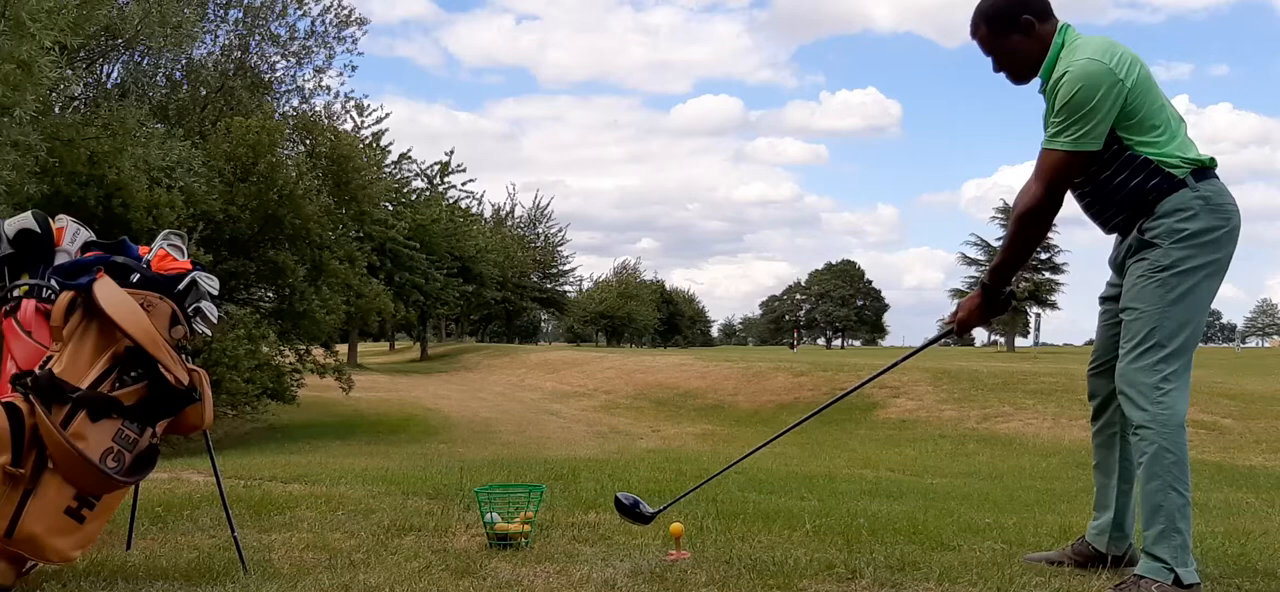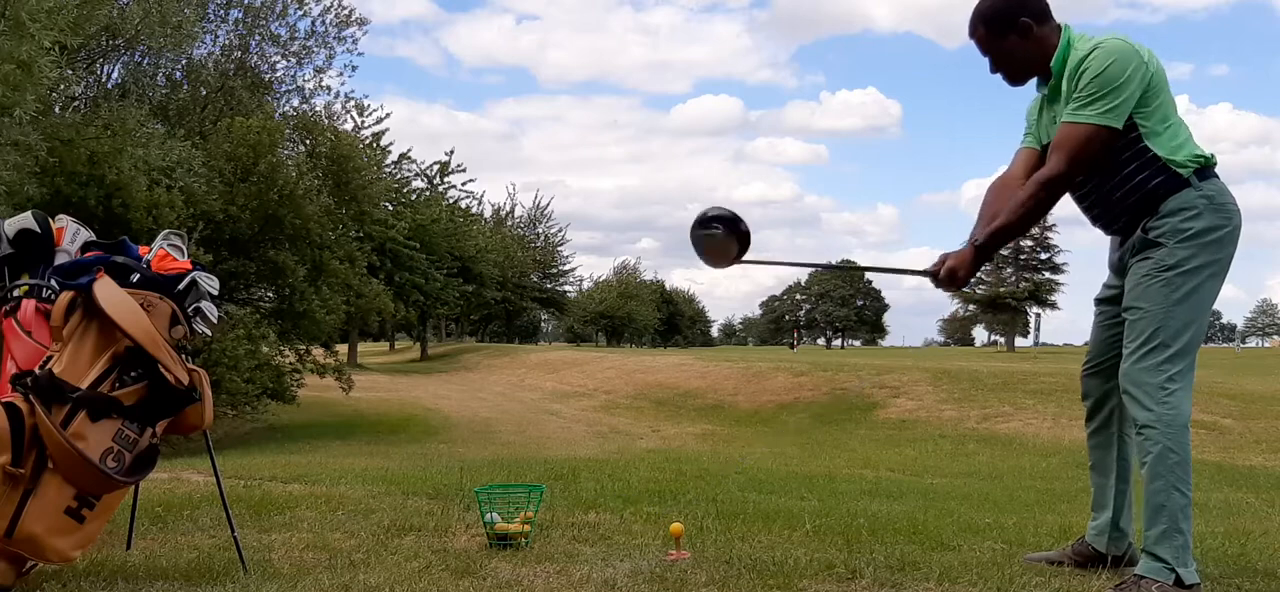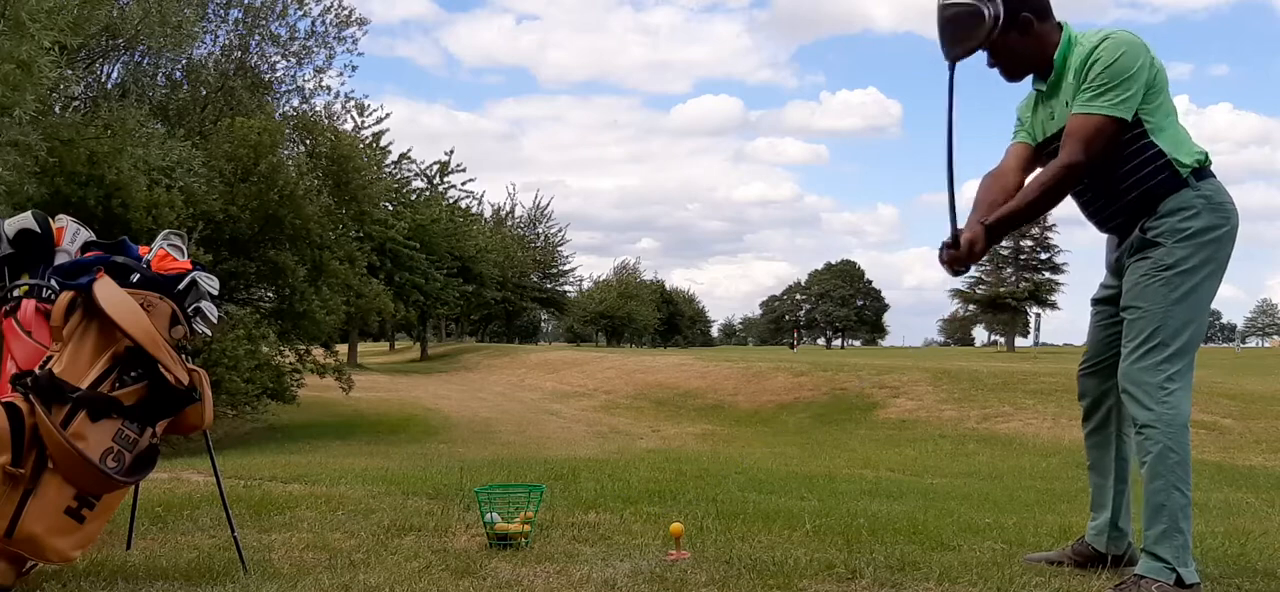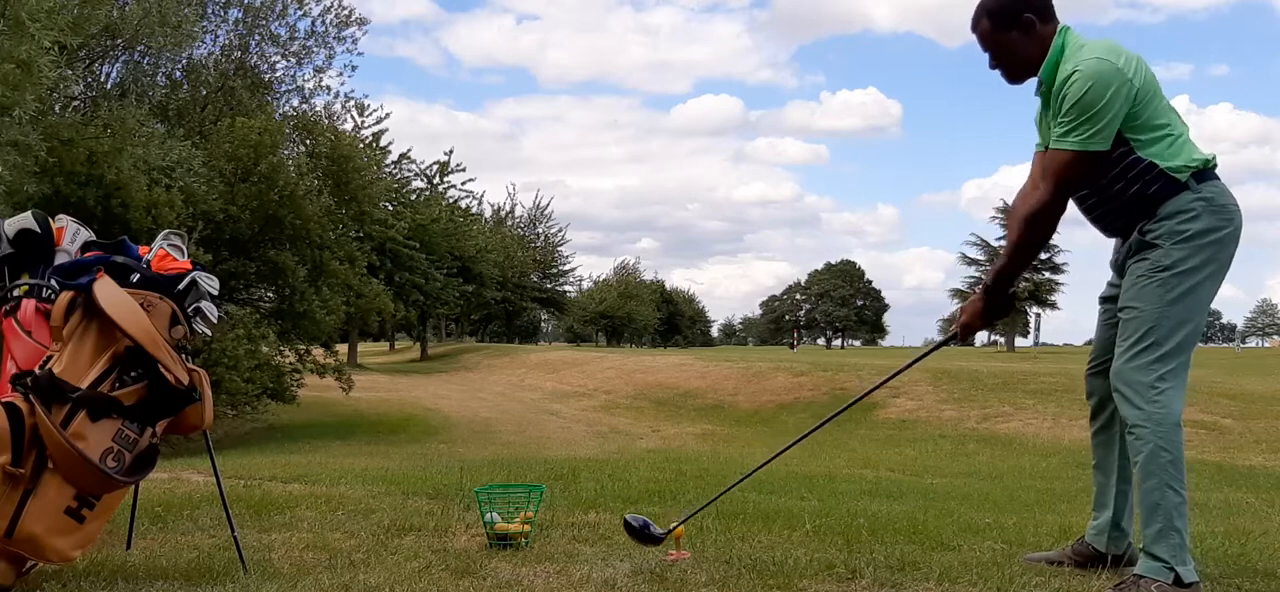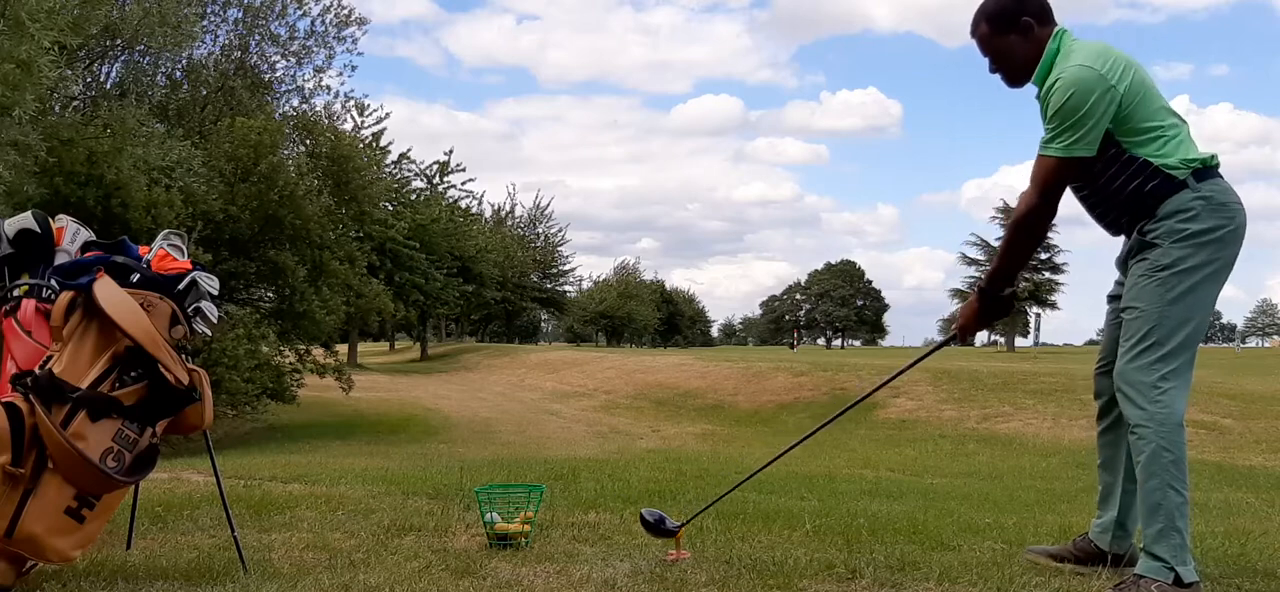
dt=0.3s
person 1, frame 1
left shoulder: (1087, 70)
right shoulder: (1063, 80)
left elbow: (1045, 200)
right elbow: (1034, 187)
left wrist: (989, 289)
right wrist: (999, 282)
left hip: (1185, 221)
right hip: (1147, 231)
left knee: (1146, 383)
right knee: (1109, 380)
right ankle: (1109, 539)
person 1, frame 2
left shoulder: (1105, 57)
right shoulder: (1049, 95)
left elbow: (1058, 176)
right elbow: (1014, 180)
left wrist: (978, 254)
right wrist: (973, 246)
left hip: (1186, 220)
right hip: (1139, 233)
left knee: (1148, 382)
right knee: (1103, 380)
right ankle: (1108, 539)
person 1, frame 3
left shoulder: (1112, 51)
right shoulder: (1037, 99)
left elbow: (1075, 163)
right elbow: (1007, 175)
left wrist: (989, 234)
right wrist: (972, 233)
left hip: (1183, 219)
right hip: (1134, 234)
left knee: (1148, 382)
right knee: (1100, 380)
right ankle: (1108, 539)
person 1, frame 4
left shoulder: (1093, 70)
right shoulder: (1054, 88)
left elbow: (1052, 200)
right elbow: (1033, 192)
left wrist: (993, 290)
right wrist: (1001, 283)
left hip: (1186, 221)
right hip: (1144, 233)
left knee: (1142, 382)
right knee: (1106, 379)
right ankle: (1109, 539)
person 1, frame 5
left shoulder: (1080, 76)
right shoulder: (1065, 77)
left elbow: (1040, 206)
right elbow: (1037, 197)
left wrist: (987, 293)
right wrist: (1003, 282)
left hip: (1190, 220)
right hip: (1157, 229)
left knee: (1145, 383)
right knee: (1116, 380)
right ankle: (1112, 537)
